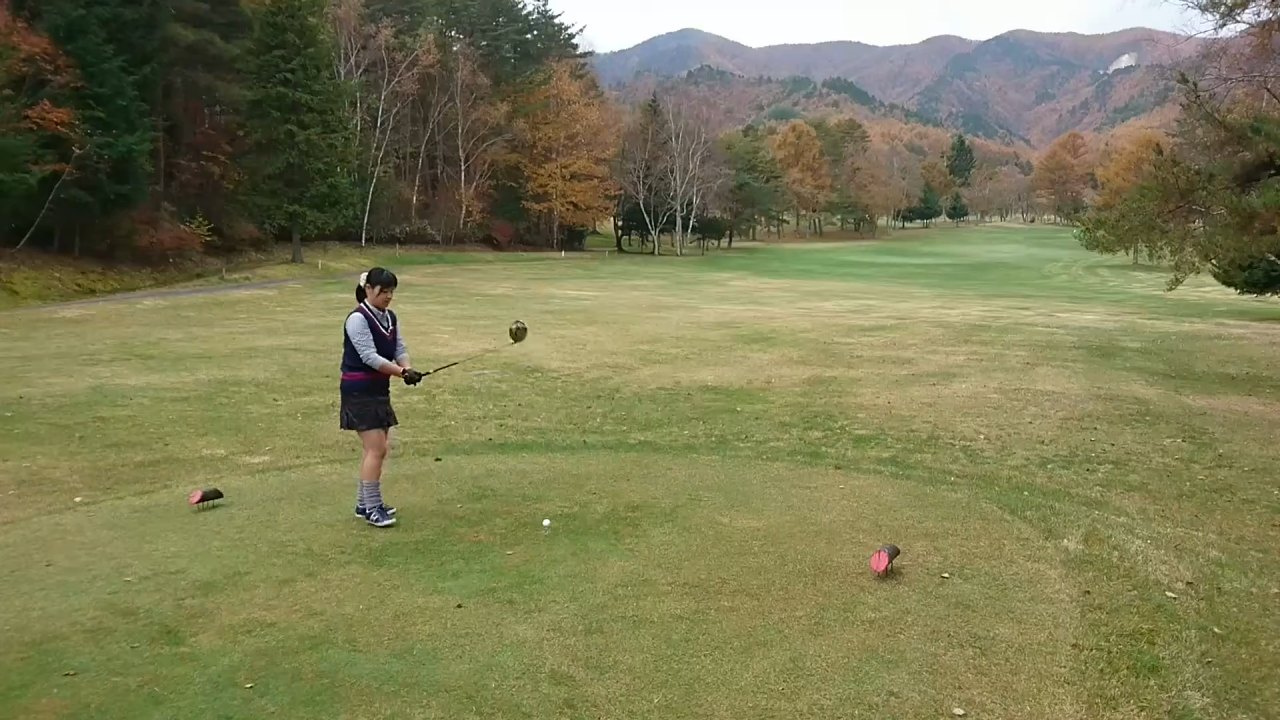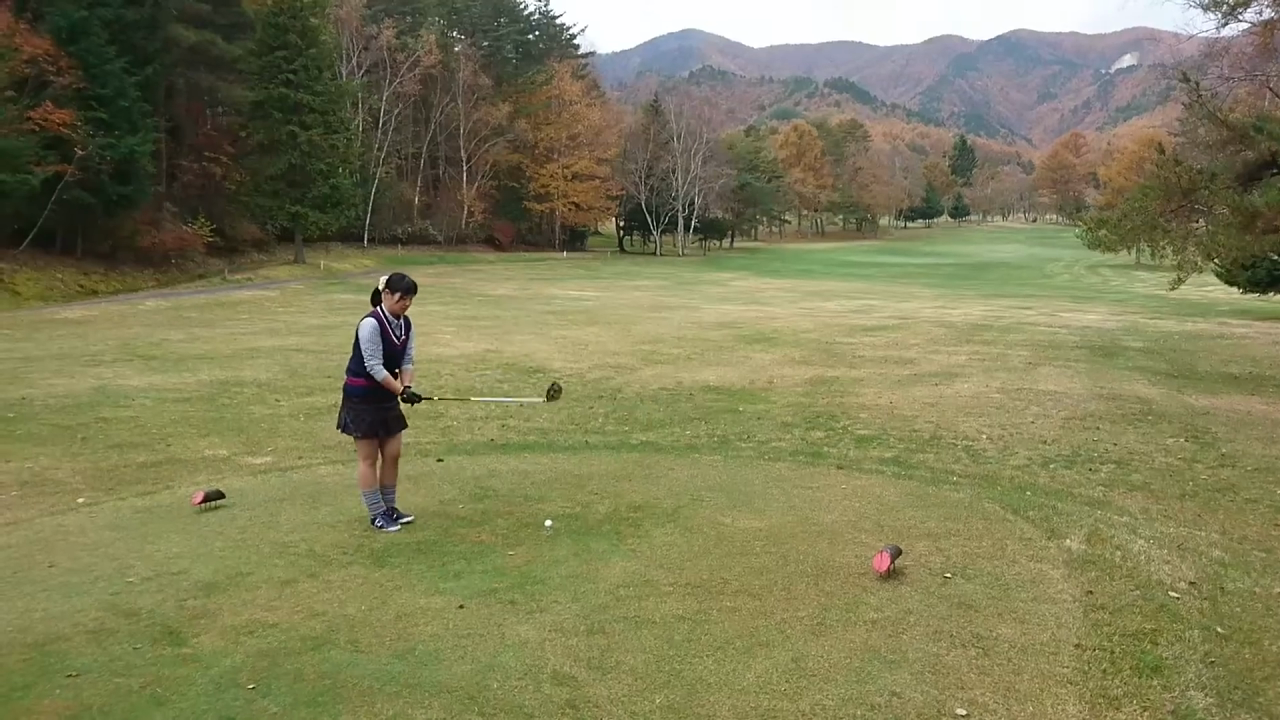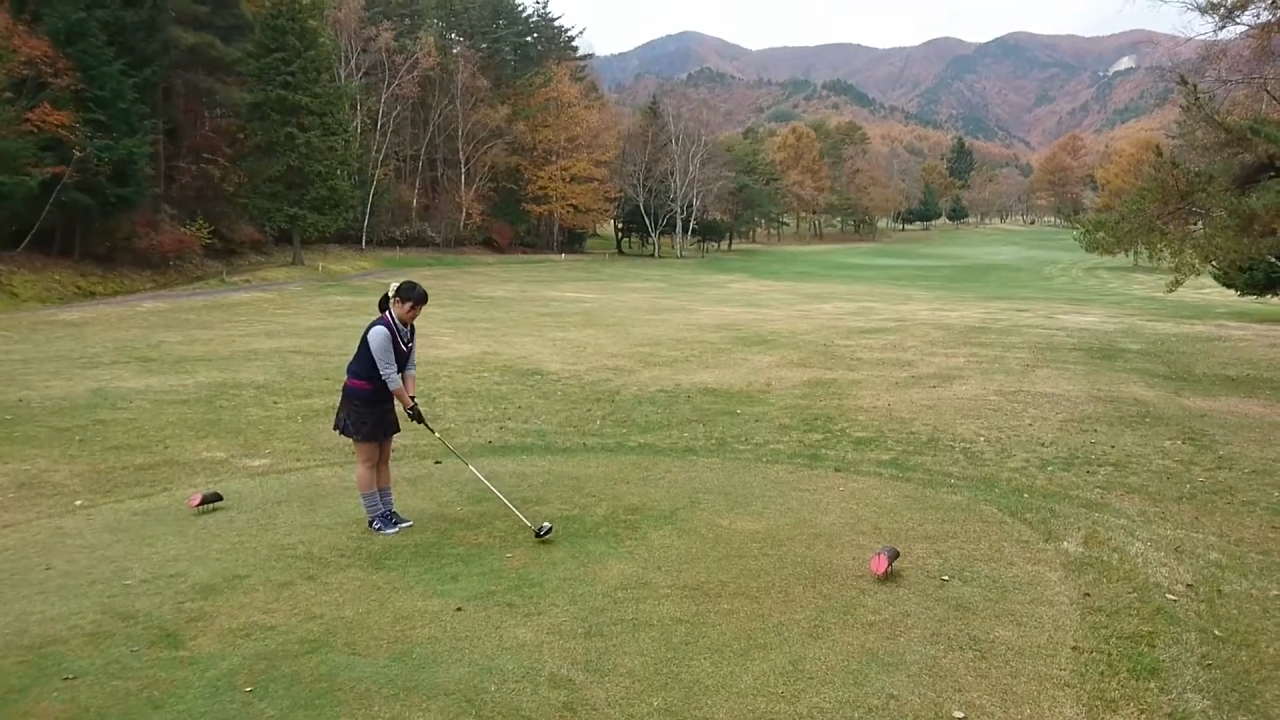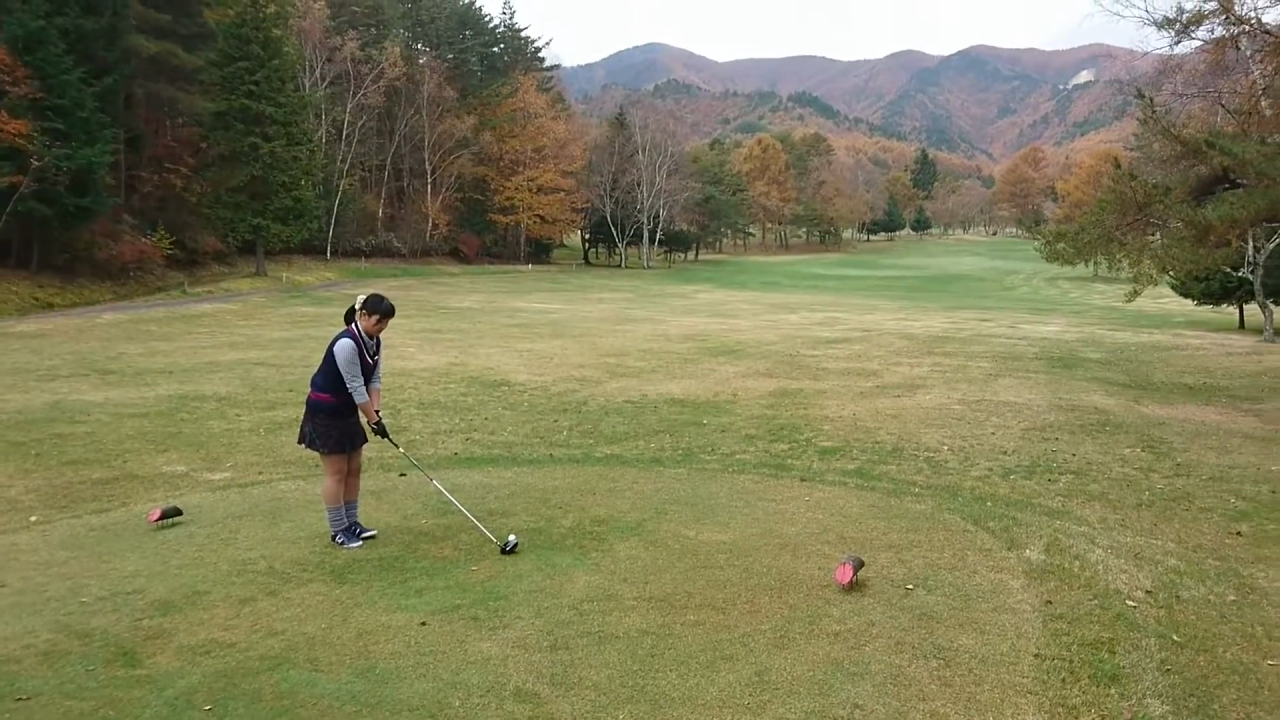
dt=0.5s
person 1, frame 1
left shoulder: (390, 318)
right shoulder: (358, 318)
left elbow: (399, 349)
right elbow: (369, 356)
left wrist: (407, 369)
right wrist: (402, 373)
left hip: (378, 389)
right hip: (359, 391)
left knee: (374, 449)
right knee: (377, 449)
left ankle: (366, 504)
right ankle: (372, 508)
person 1, frame 2
left shoulder: (405, 324)
right shoulder: (371, 324)
left elbow: (407, 360)
right elbow: (374, 367)
left wrist: (406, 387)
right wrist: (401, 392)
left hip: (386, 396)
right hip: (362, 397)
left knee: (393, 455)
right knee: (369, 458)
left ankle: (389, 507)
right ankle: (377, 514)
person 1, frame 3
left shoulder: (408, 329)
right shoulder: (380, 331)
left elbow: (409, 366)
right elbow: (389, 374)
left wrist: (411, 398)
right wrist: (409, 405)
left hip: (383, 399)
right hip: (361, 399)
left knee: (383, 458)
right knee: (368, 460)
left ankle: (387, 511)
right ankle: (374, 516)
person 1, frame 4
left shoulder: (374, 342)
right shoulder: (346, 344)
left elbow: (374, 379)
right elbow: (356, 387)
left wrist: (376, 412)
right wrist: (374, 420)
left hip: (347, 411)
right hip: (325, 412)
left knee: (354, 469)
right knee: (336, 472)
left ankle: (350, 522)
right ankle: (338, 530)
